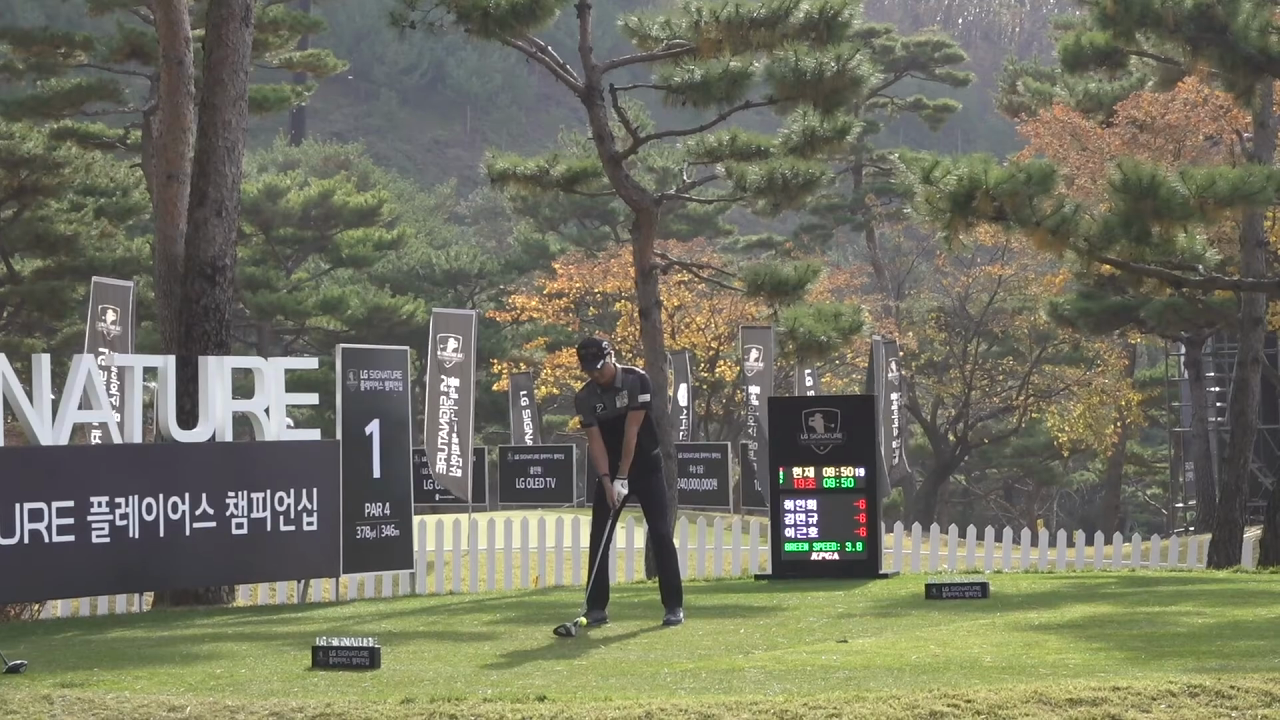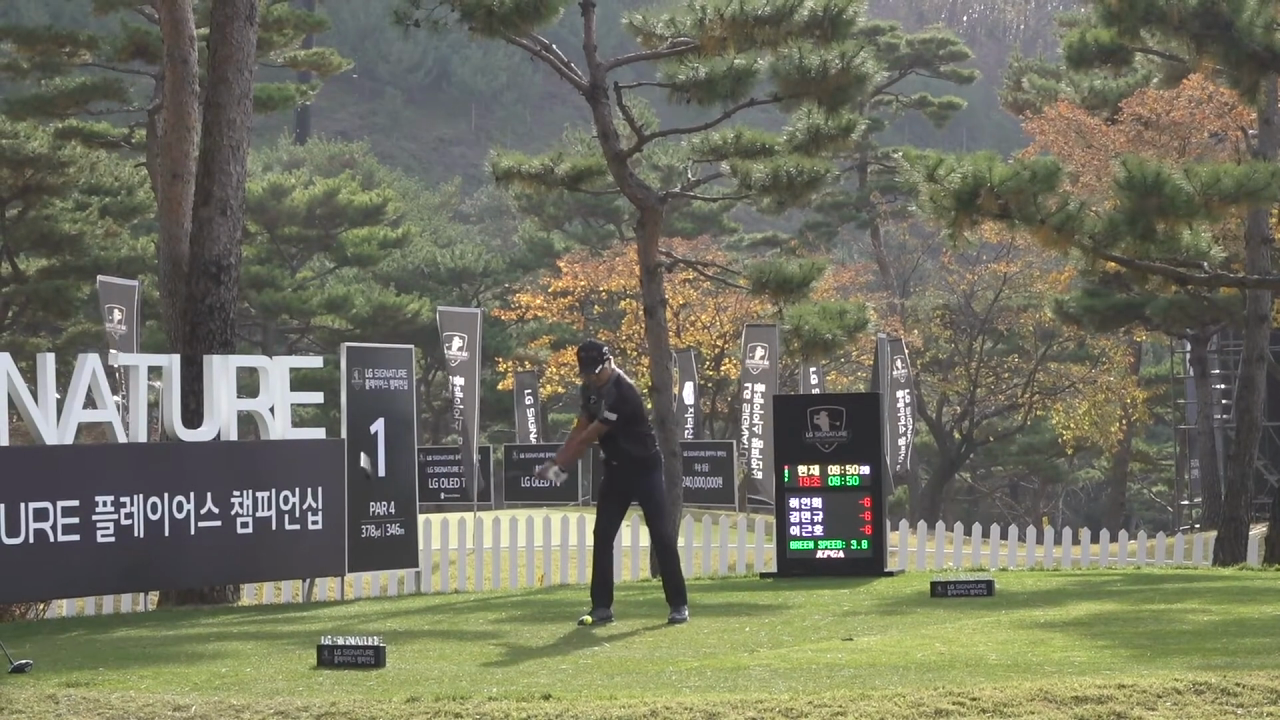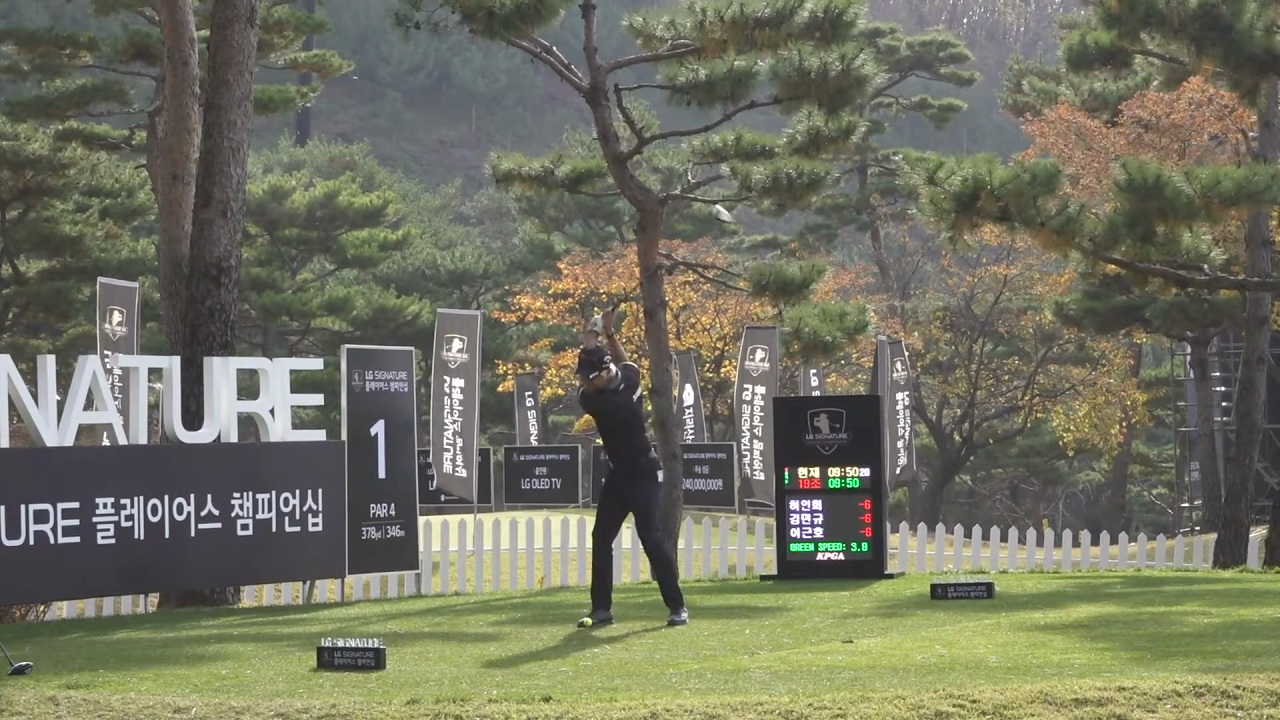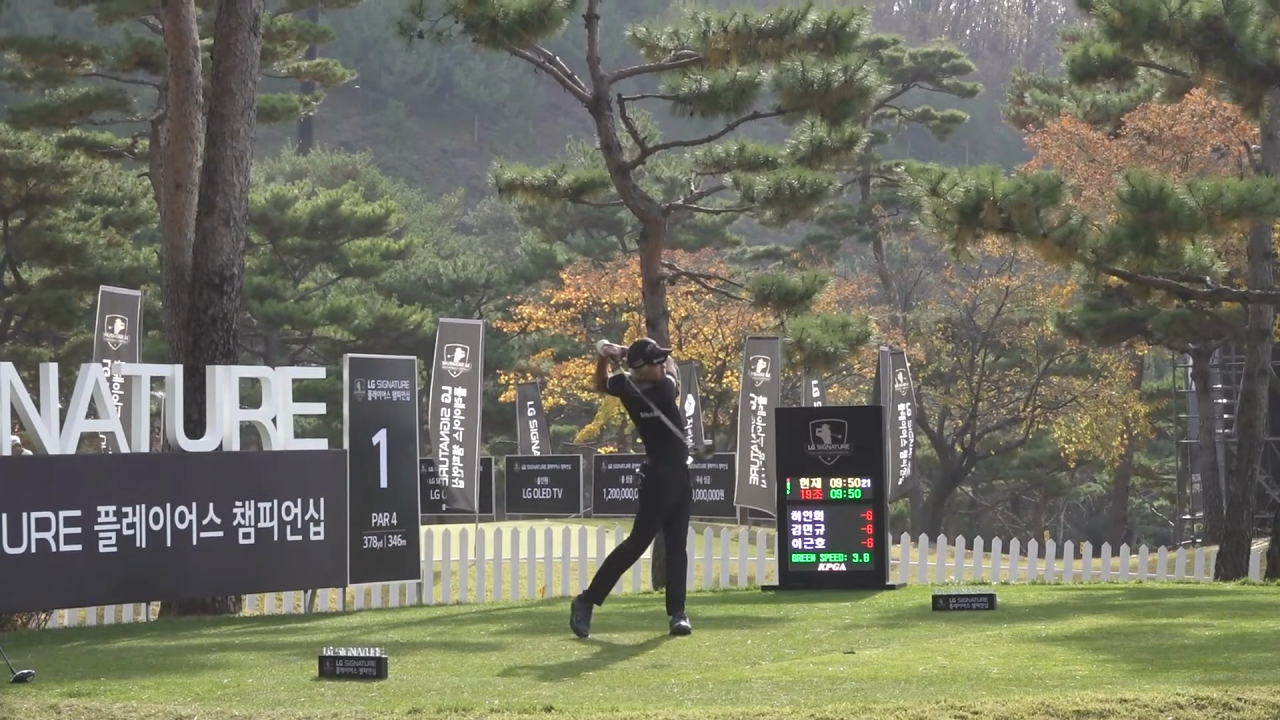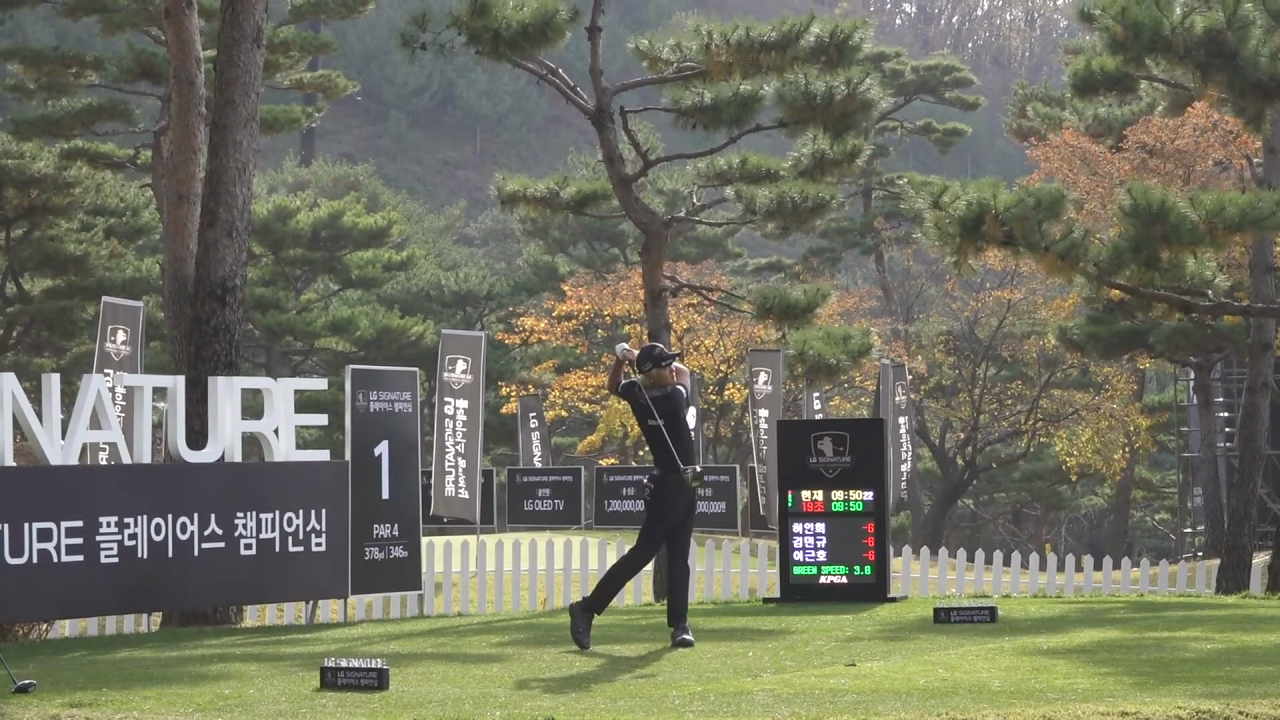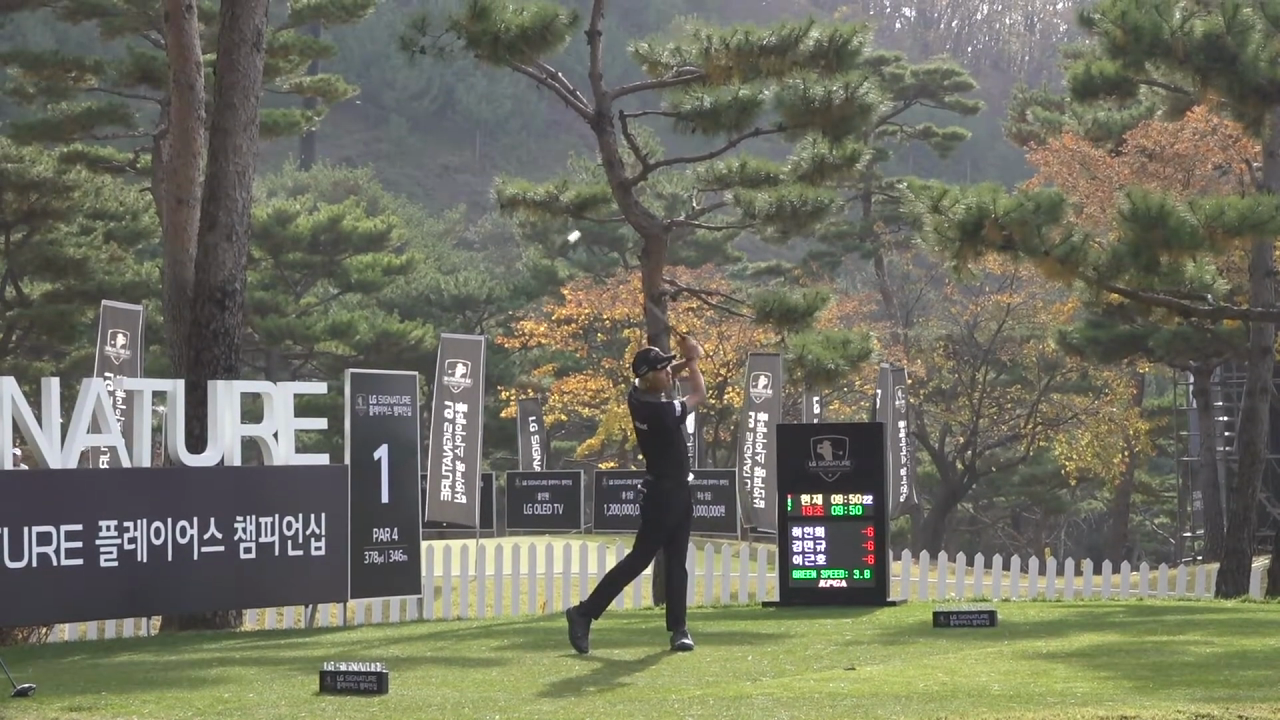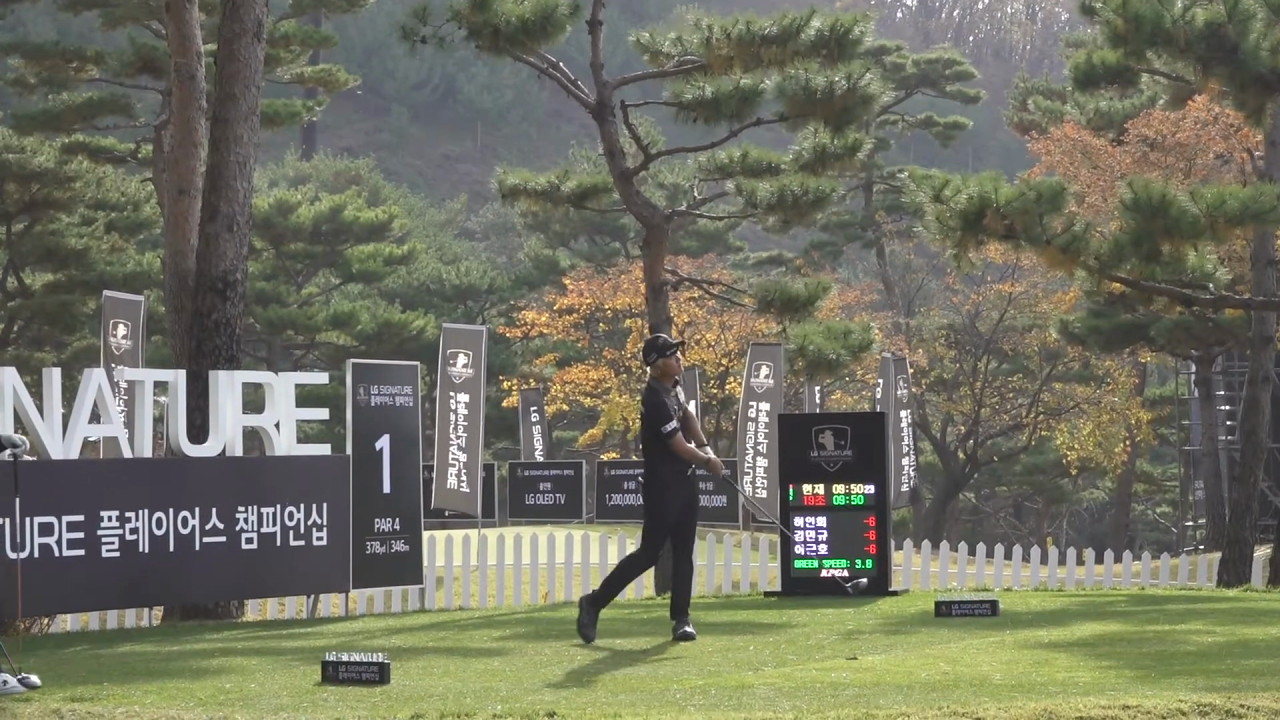
dt=0.7s
person 1, frame 1
left shoulder: (637, 380)
right shoulder: (585, 397)
left elbow: (631, 431)
right elbow: (595, 441)
left wrist: (623, 476)
right wrist: (607, 481)
left hip: (646, 466)
right hip: (609, 470)
left knee: (661, 535)
right knee: (598, 538)
left ankle: (673, 605)
right ankle: (597, 608)
person 1, frame 2
left shoulder: (623, 392)
right shoulder: (593, 385)
left elbow: (591, 435)
right elbow: (581, 427)
left wrist: (562, 465)
right wrist: (558, 461)
left hip: (644, 468)
right hip: (616, 469)
left knee: (661, 533)
right knee: (602, 535)
left ankle: (678, 604)
right ankle: (601, 605)
person 1, frame 3
left shoulder: (595, 402)
right shoulder: (630, 375)
left elbow: (584, 389)
right elbow: (622, 362)
right wrist: (608, 333)
left hip: (641, 474)
right hip: (620, 473)
left knee: (650, 539)
right knee: (601, 537)
left ankle: (677, 606)
right ankle: (601, 608)
person 1, frame 4
left shoulder: (624, 385)
right shoulder: (664, 390)
left elbow: (599, 385)
right elbow: (671, 366)
left wrist: (604, 356)
right wrist: (622, 352)
left hip: (677, 473)
right hip: (660, 476)
left knee: (677, 545)
right knee: (637, 542)
left ankle: (677, 612)
right ankle: (587, 600)
person 1, frame 5
left shoulder: (636, 393)
right shoulder: (673, 399)
left elbow: (612, 385)
right elbow: (685, 373)
left wrist: (622, 359)
right wrist: (641, 359)
left hip: (680, 485)
right hip: (669, 486)
left knee: (679, 557)
right knee: (642, 552)
left ankle: (679, 624)
right ankle: (587, 607)
person 1, frame 6
left shoulder: (639, 392)
right shoulder: (655, 409)
left elbow: (672, 376)
right elbow: (697, 398)
left wrist: (687, 358)
right wrist: (693, 361)
left hip: (677, 490)
right hip: (663, 492)
left knee: (677, 561)
right knee: (639, 559)
left ankle: (678, 628)
right ankle: (584, 613)
person 1, frame 7
left shoulder: (673, 384)
right shoulder: (656, 400)
left elbow: (688, 415)
right elbow: (681, 448)
left wrist: (706, 448)
right wrist: (707, 461)
left hip: (684, 481)
right hip: (662, 484)
left knee: (683, 553)
right knee: (649, 553)
left ankle: (681, 618)
right ankle: (594, 602)
